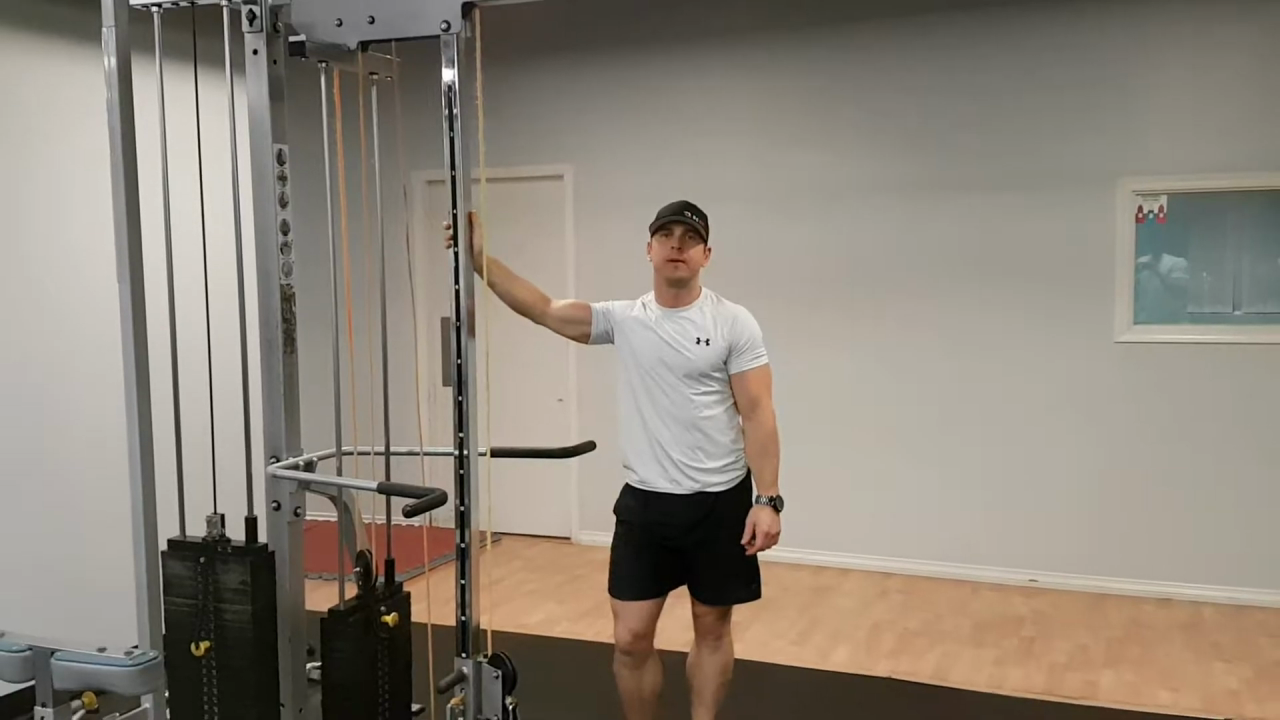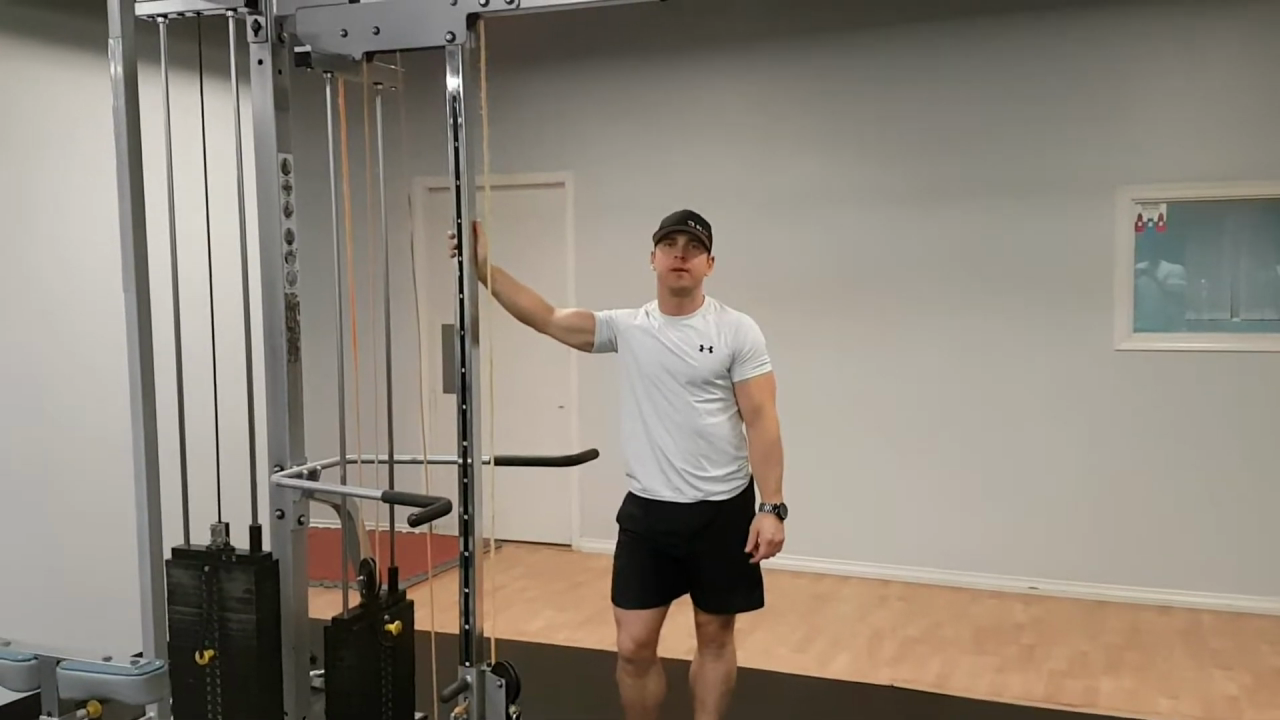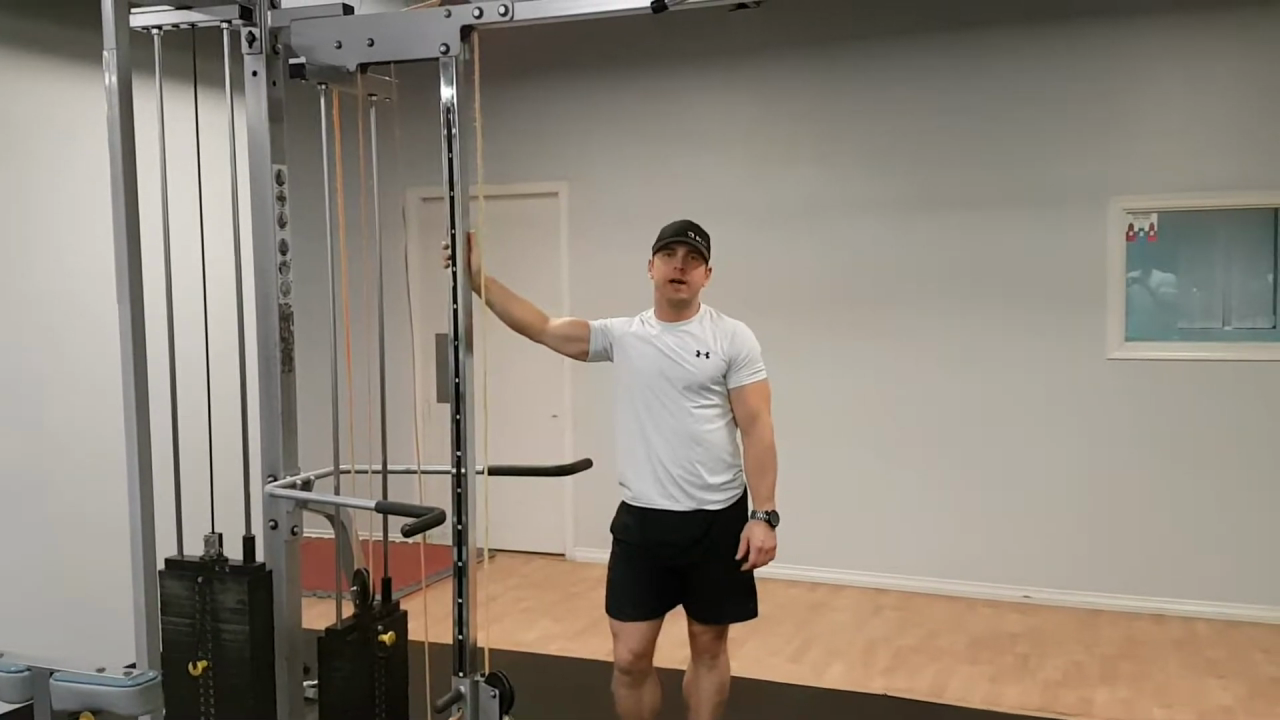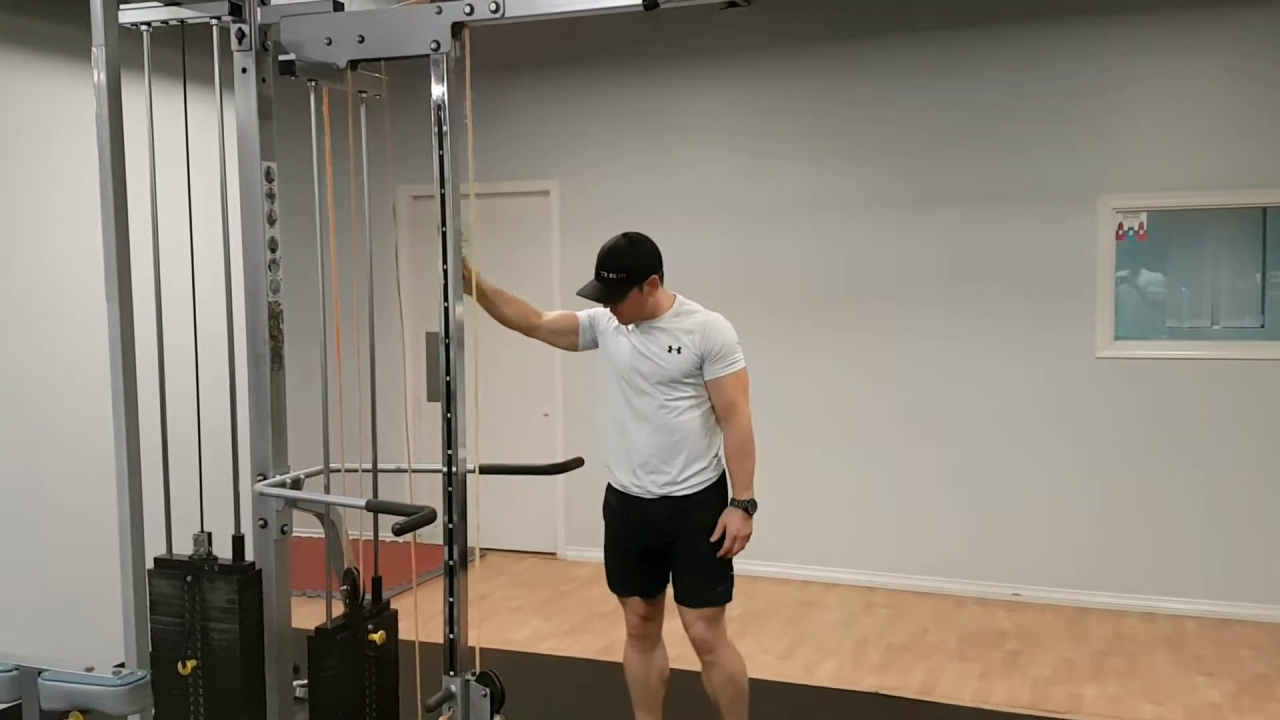
dt=1s
person 1, frame 1
left shoulder: (733, 322)
right shoulder: (622, 319)
left elbow: (757, 413)
right elbow: (543, 309)
left wrist: (767, 500)
right wrist: (481, 257)
left hip: (719, 501)
right hip: (645, 502)
left knee: (712, 627)
right knee: (631, 638)
person 1, frame 2
left shoulder: (736, 331)
right shoulder: (625, 327)
left elbow: (761, 421)
right elbow: (545, 318)
left wrist: (771, 508)
right wrist: (484, 265)
left hip: (722, 510)
right hip: (648, 510)
left knee: (715, 636)
right knee: (633, 646)
person 1, frame 3
left shoulder: (732, 338)
right shoulder: (621, 335)
left elbow: (756, 429)
right elbow: (540, 328)
left wrist: (764, 515)
right wrist: (478, 276)
left hip: (717, 520)
right hip: (643, 520)
left knee: (709, 648)
right knee: (631, 657)
person 1, frame 4
left shoulder: (707, 330)
right shoulder: (604, 324)
left elbow: (735, 420)
right elbow: (533, 322)
left wrist: (742, 503)
right wrist: (475, 285)
left hip: (695, 504)
right hip: (627, 502)
left knee: (706, 637)
right knee: (641, 629)
